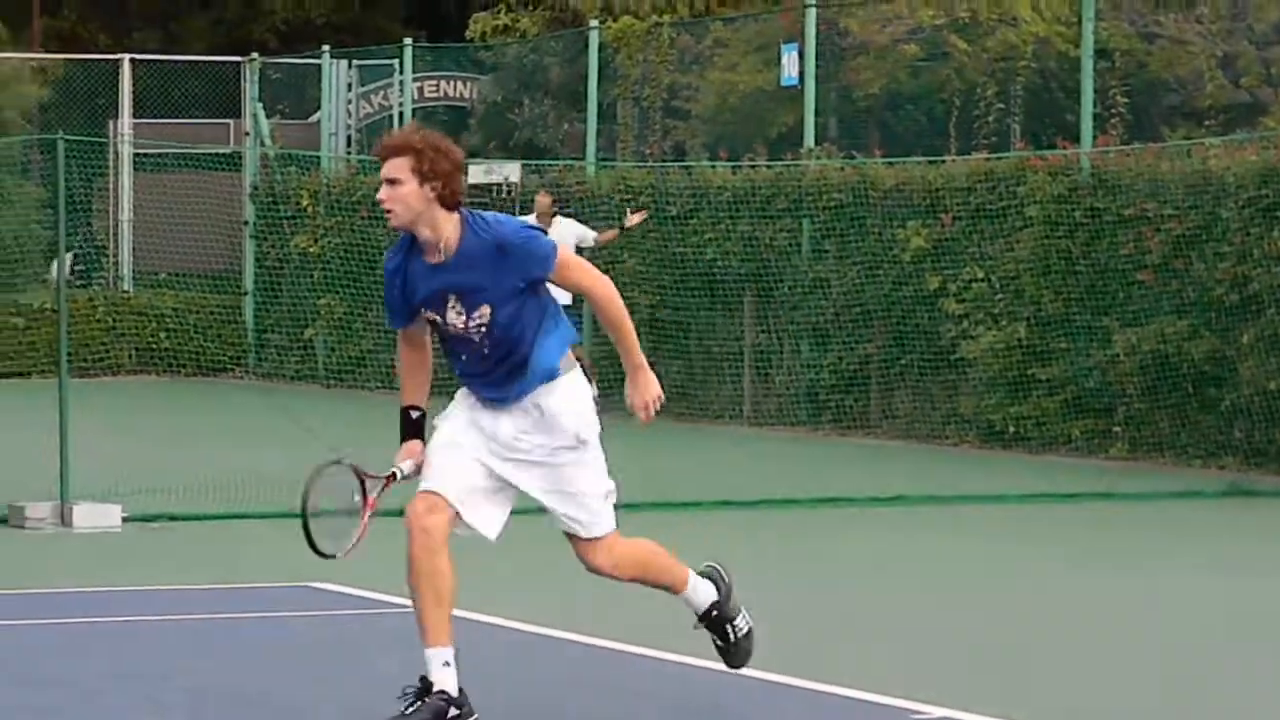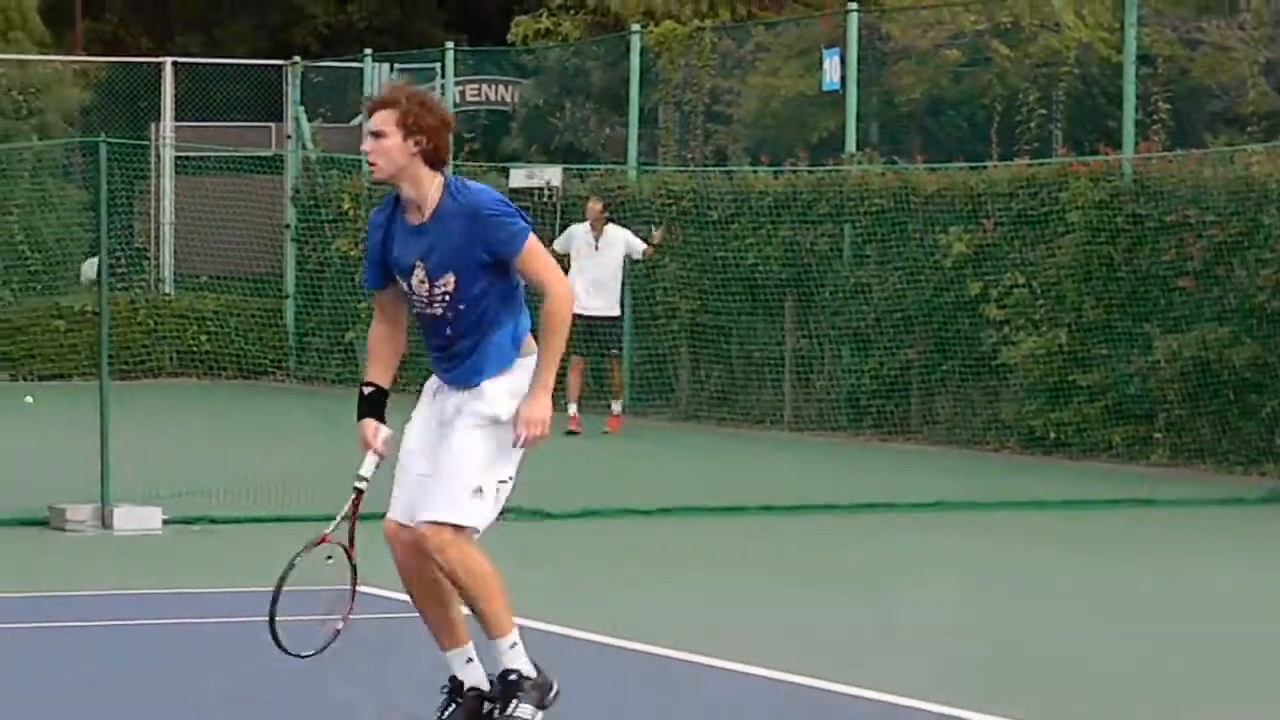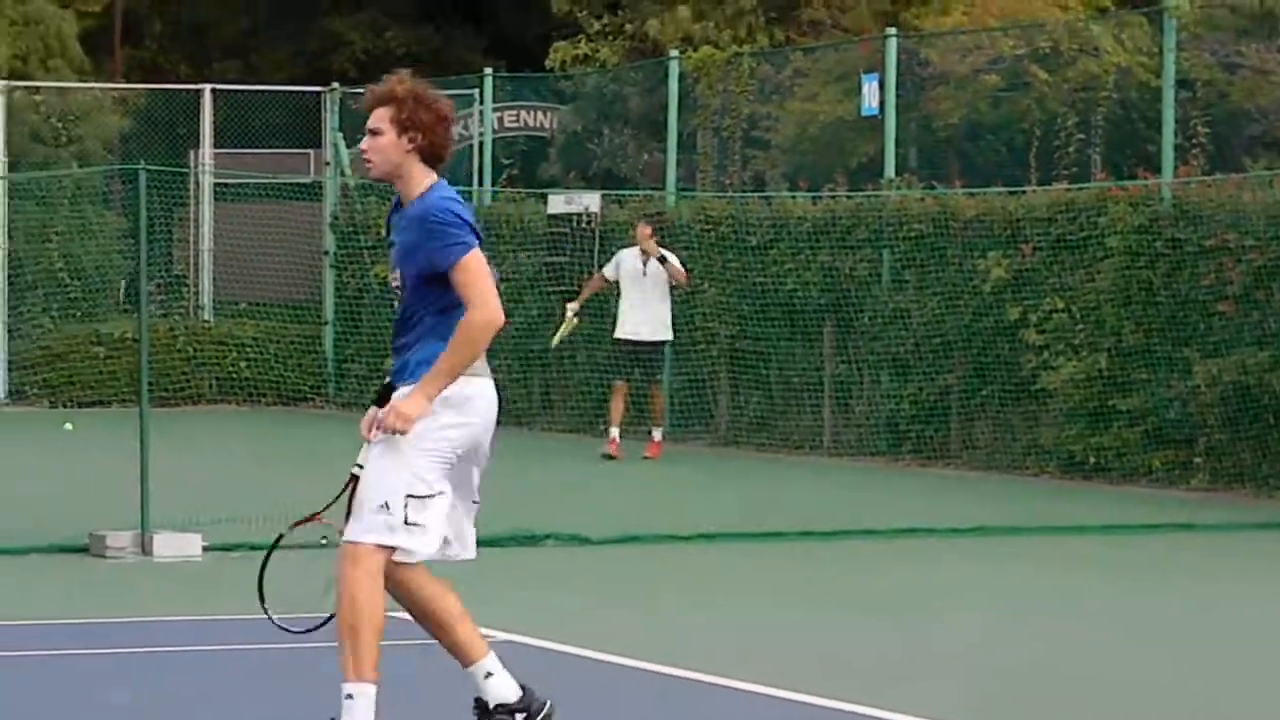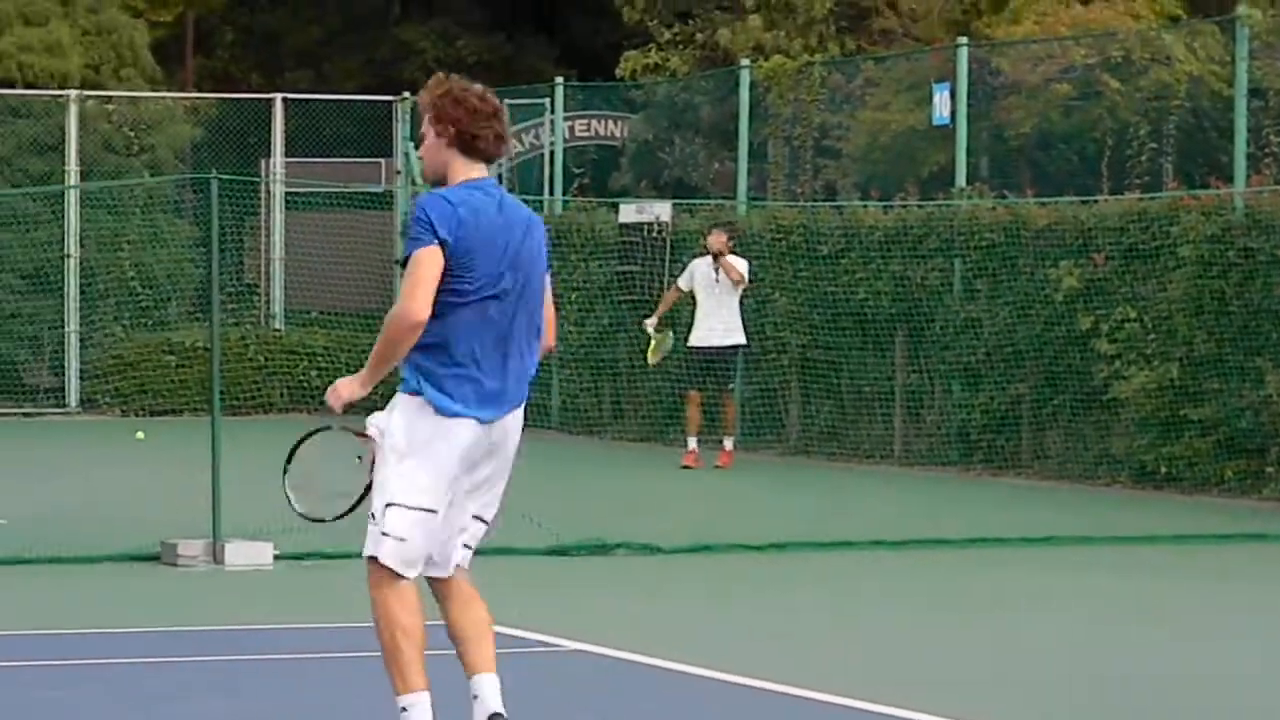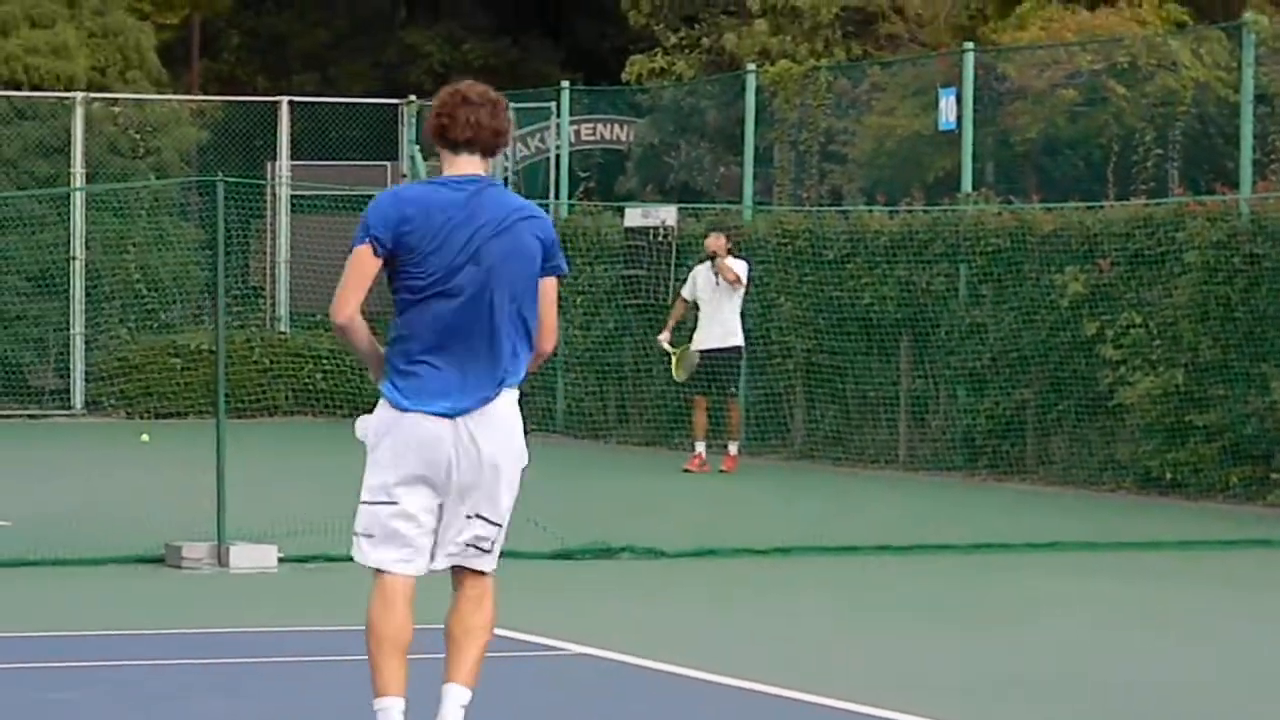
dt=0.2s
person 1, frame 1
left shoulder: (506, 239)
right shoulder: (400, 266)
left elbow: (596, 287)
right elbow: (413, 345)
left wrist: (638, 371)
right wrist: (412, 428)
left hip: (550, 401)
right hip: (479, 407)
left knee: (600, 554)
right knee: (423, 520)
left ankle: (708, 595)
person 1, frame 2
left shoulder: (480, 209)
right shoulder: (388, 228)
left elbow: (557, 291)
right elbow: (390, 318)
left wrist: (541, 392)
right wrist: (373, 406)
left hip: (501, 386)
right hip: (446, 388)
left knee: (441, 537)
right knee: (403, 536)
person 1, frame 3
left shoulder: (437, 213)
right shoulder: (407, 215)
left elbow: (486, 313)
left wrist: (420, 397)
right wrist: (388, 399)
left hip: (446, 402)
right hip: (436, 402)
left knee: (362, 555)
right knee: (404, 568)
person 1, frame 4
left shoulder: (437, 208)
right shoulder: (530, 221)
left elbow: (415, 311)
right elbow: (546, 335)
left wrist: (363, 380)
left hip: (436, 411)
right hip: (503, 418)
left knee: (391, 573)
right knee: (448, 573)
person 1, frame 5
left shoulder: (395, 206)
right shoulder: (535, 224)
left elbow: (345, 312)
right elbow: (544, 342)
left wrist: (380, 360)
left hip: (410, 411)
right hip: (493, 418)
left knee: (393, 578)
right knee: (475, 577)
person 2, frame 1
left shoulder: (570, 226)
left elbow: (598, 239)
left wrist: (624, 227)
left hip: (561, 300)
left knee: (574, 349)
left ankle: (591, 388)
person 2, frame 2
left shoulder: (622, 235)
right shoulder: (575, 231)
left elbow: (645, 253)
right elbow: (552, 252)
left wrist: (654, 244)
left hip: (608, 310)
right hip: (578, 309)
left knee: (614, 362)
right knee: (576, 361)
left ankle: (616, 412)
right ankle: (573, 415)
person 2, frame 3
left shoulder: (667, 258)
right shoulder: (623, 256)
left elbow: (683, 281)
right elbow: (600, 278)
left wrist: (659, 256)
right wrist: (578, 302)
left hip: (655, 335)
right hip: (626, 334)
left knee: (655, 387)
right knee: (619, 386)
left ankle: (656, 439)
right ankle: (613, 440)
person 2, frame 4
left shoulder: (739, 263)
right shoulder: (697, 265)
left elbow: (738, 280)
right elbow: (676, 290)
left wrist: (718, 255)
right wrist: (656, 315)
left hip: (727, 341)
right hip: (699, 341)
left knee: (727, 396)
right knee: (693, 396)
left ankle: (728, 448)
right ankle: (692, 450)
person 2, frame 5
left shoulder: (739, 265)
right shoulder: (698, 272)
left elbow: (731, 278)
right elbow: (683, 300)
left wrist: (715, 255)
right wrist: (668, 329)
left hip: (728, 344)
right hip: (701, 345)
left knee: (731, 399)
right knee: (699, 400)
left ankle: (732, 453)
right ankle: (699, 455)
